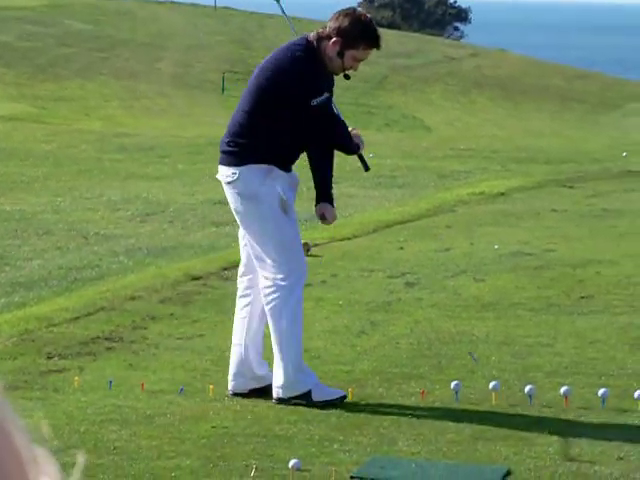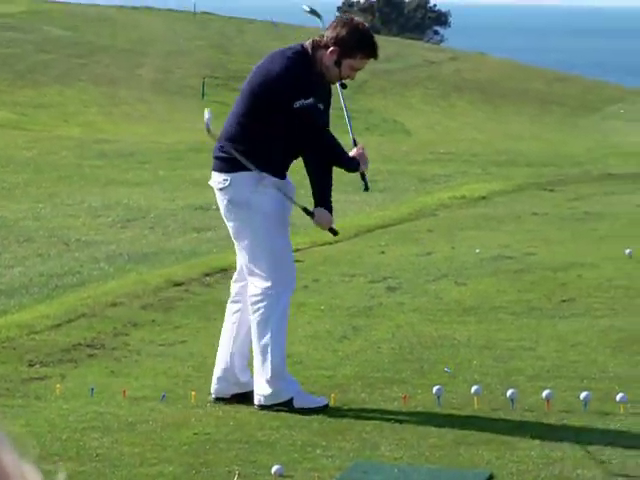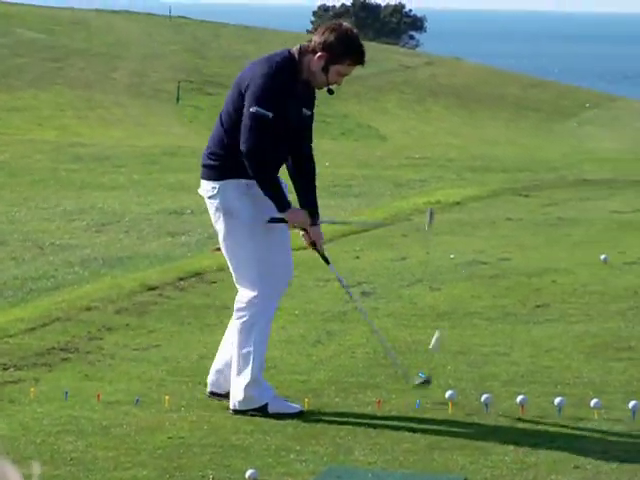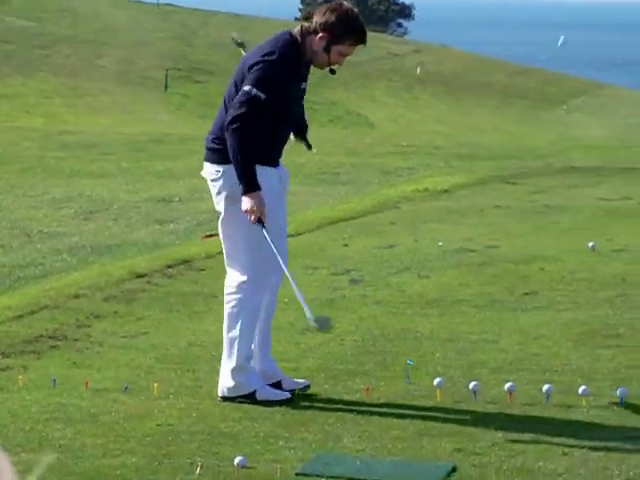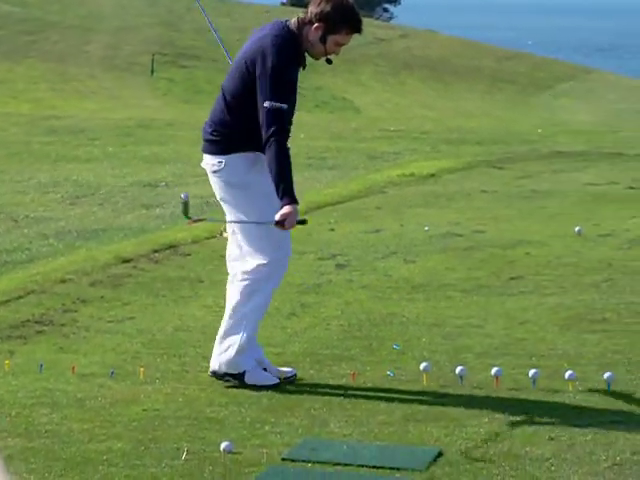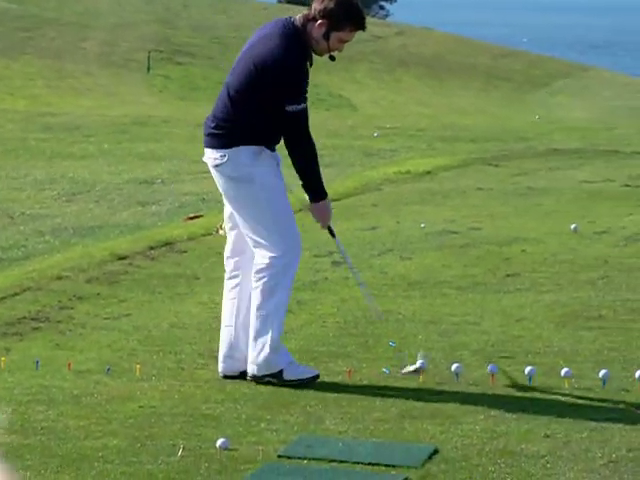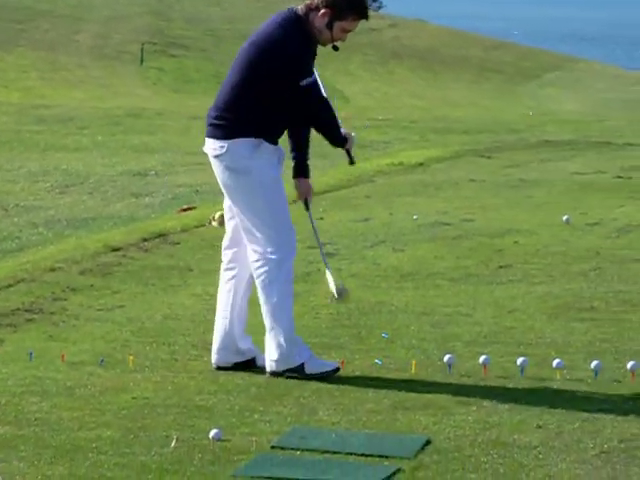
dt=0.2s
person 1, frame 1
left shoulder: (318, 70)
right shoulder: (296, 65)
left elbow: (320, 135)
right elbow: (329, 128)
left wrist: (325, 197)
right wrist: (354, 144)
left hip: (270, 172)
right hip: (252, 172)
left knee: (257, 272)
right knee: (285, 270)
left ankle: (247, 375)
right ankle: (291, 381)
person 1, frame 2
left shoulder: (318, 82)
right shoulder: (286, 71)
left elbow: (317, 142)
right elbow: (315, 139)
left wrist: (323, 205)
right wrist: (351, 162)
left hip: (269, 179)
right hip: (243, 179)
left knee: (253, 278)
right knee: (273, 278)
left ankle: (231, 380)
right ankle: (272, 388)
person 1, frame 3
left shoulder: (304, 87)
right shoulder: (270, 78)
left elbow: (300, 153)
right elbow: (251, 147)
left wrist: (311, 217)
right wrist: (284, 207)
left hip: (261, 184)
right hip: (234, 187)
left knee: (276, 278)
right knee: (259, 287)
left ankle: (225, 376)
right ankle: (249, 393)
person 1, frame 4
left shoulder: (296, 59)
right shoulder: (274, 61)
right elbow: (239, 122)
left wrist: (302, 134)
right wrist: (250, 190)
left hip: (264, 168)
right hip: (237, 170)
left knee: (269, 268)
right knee: (250, 272)
left ankle: (261, 370)
right ankle: (237, 380)
person 1, frame 5
left shoulder: (281, 35)
right shoulder: (278, 56)
right elbow: (274, 131)
right wrist: (287, 199)
left hip: (243, 154)
right hip: (236, 158)
left knee: (250, 256)
right knee: (269, 256)
left ankle: (245, 356)
right ankle: (229, 357)
person 1, frame 6
left shoulder: (284, 34)
right shoulder: (287, 55)
right elbow: (297, 132)
right wrist: (317, 197)
left hip: (241, 150)
right hip: (240, 154)
left knee: (244, 253)
right knee: (281, 248)
left ankle: (236, 356)
right ankle: (266, 359)
person 1, frame 7
left shoulder: (297, 36)
right shoulder: (287, 39)
left elbow: (300, 106)
right elbow: (313, 104)
left wrist: (302, 170)
right wrist: (341, 138)
left hip: (251, 144)
right hip: (240, 145)
left knee: (243, 246)
right knee: (274, 245)
left ankle: (230, 348)
right ankle: (283, 353)
